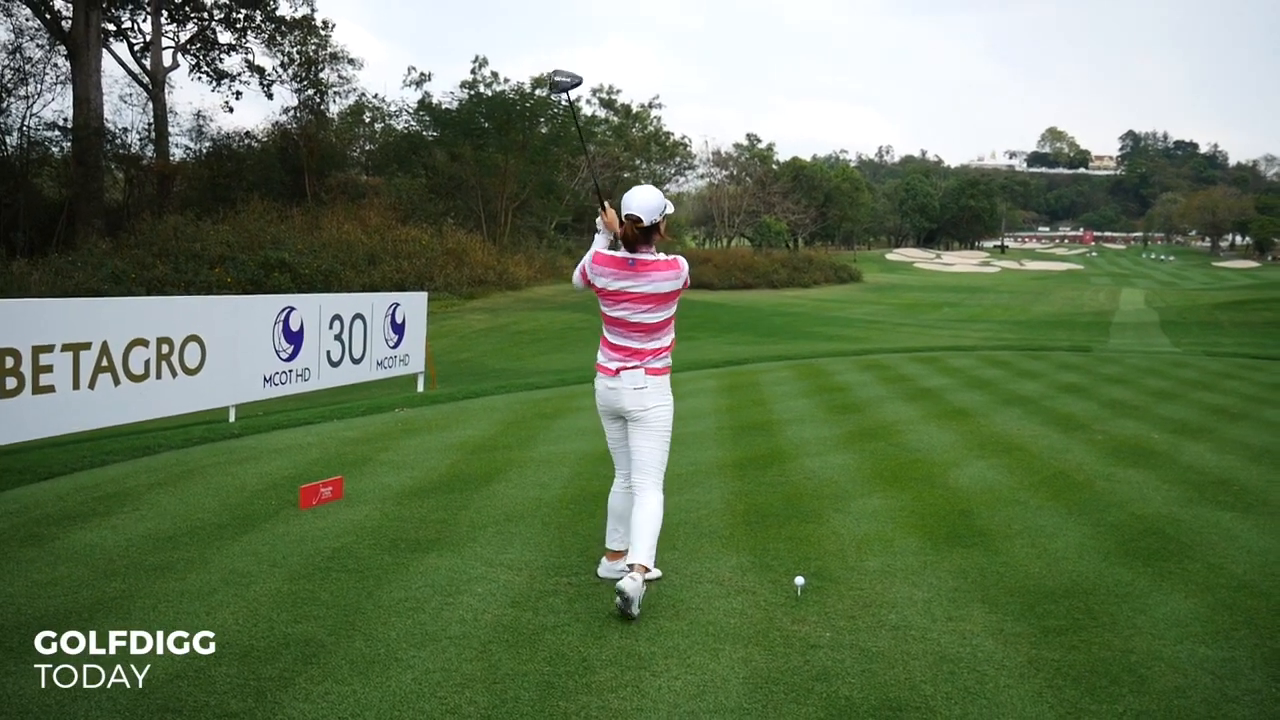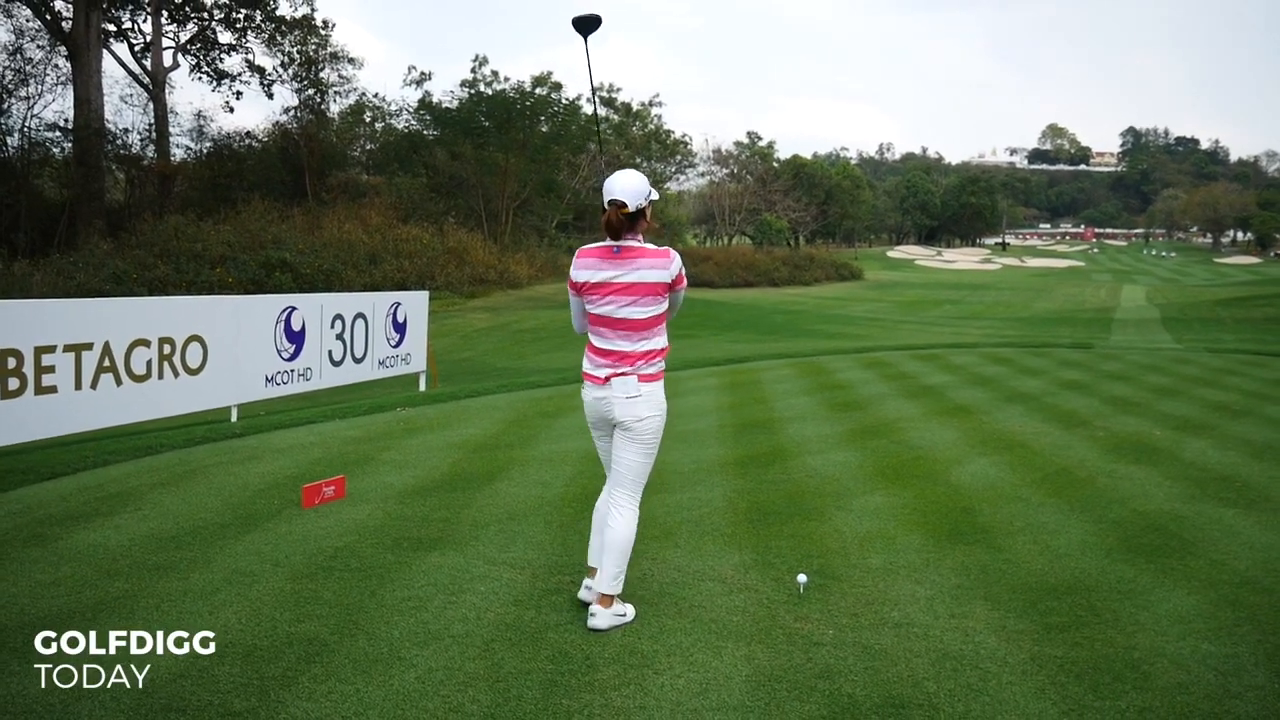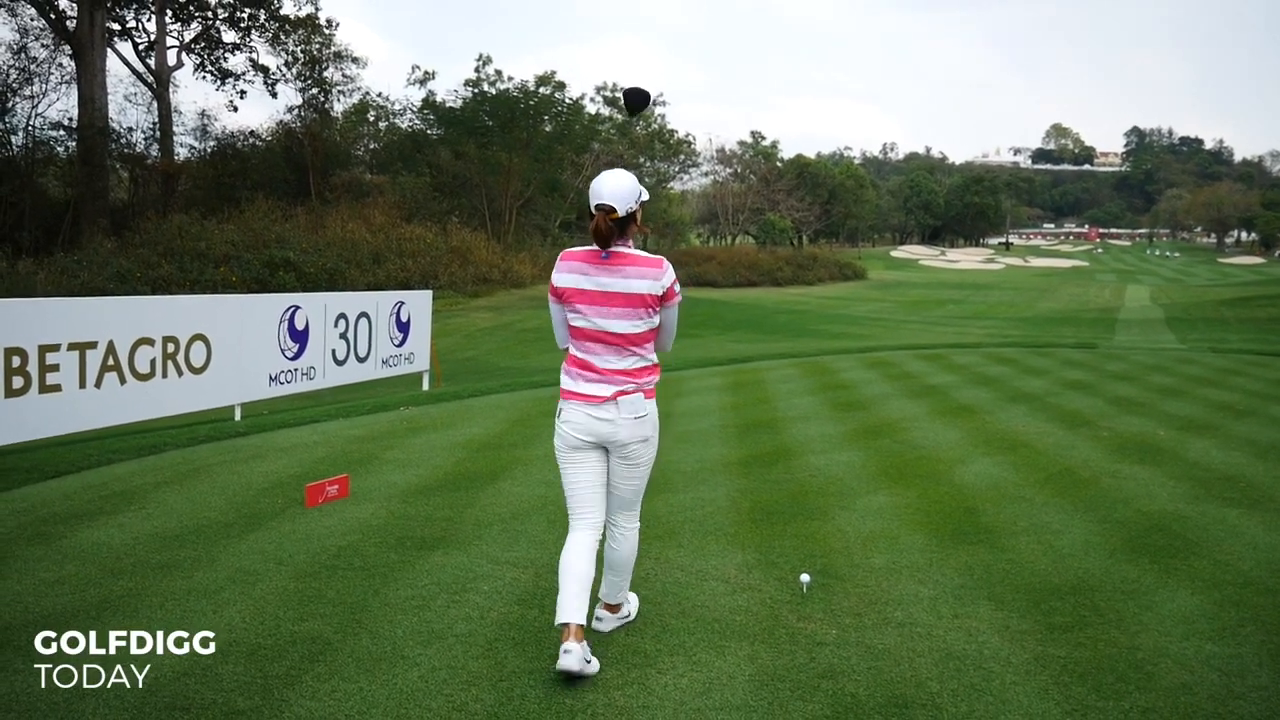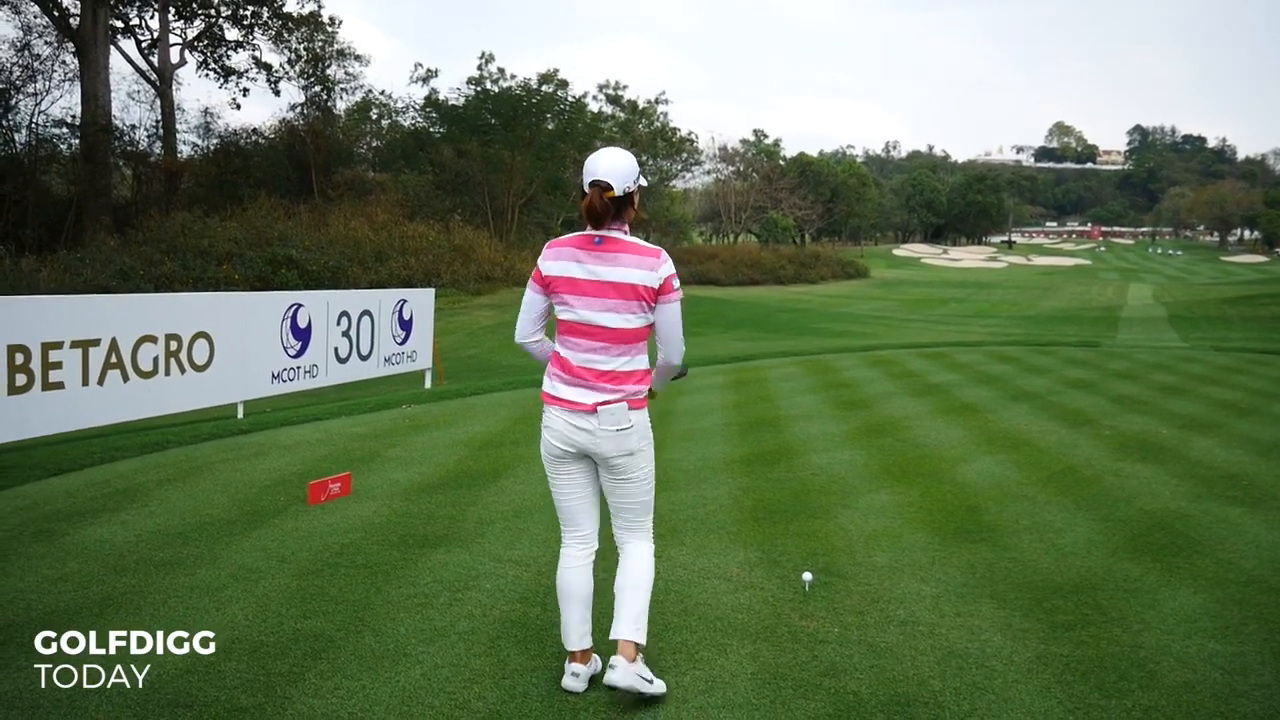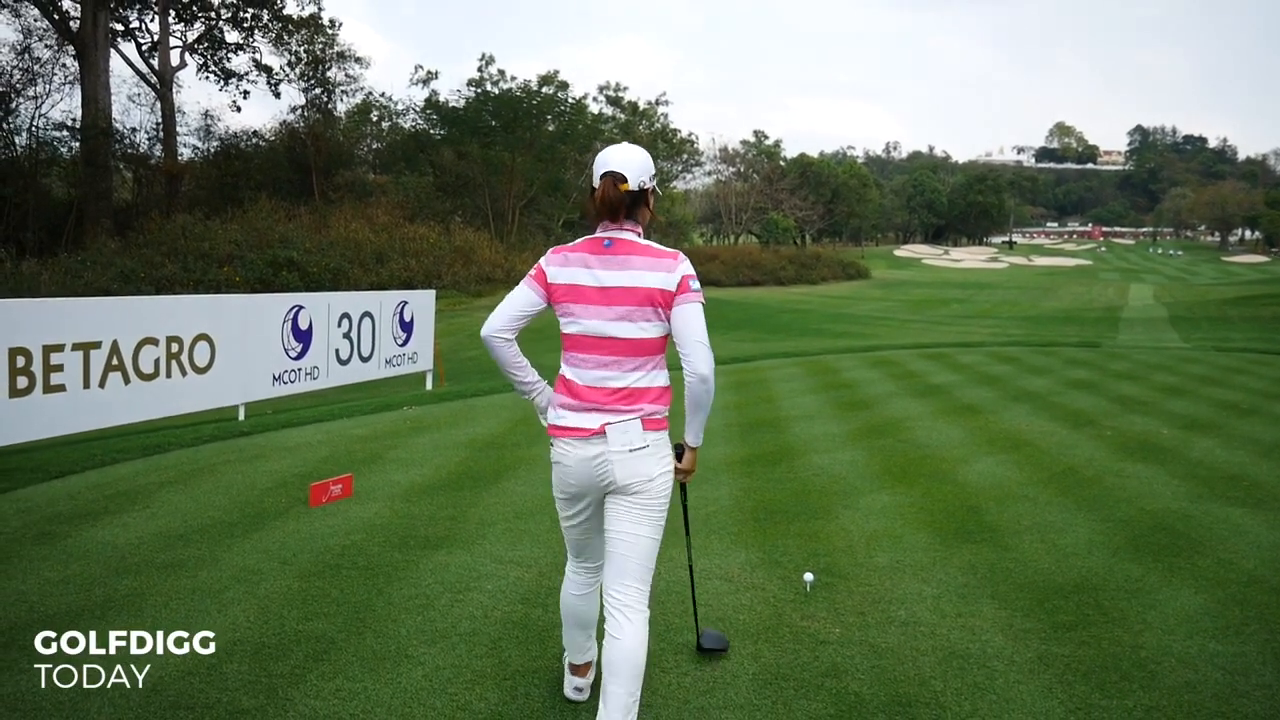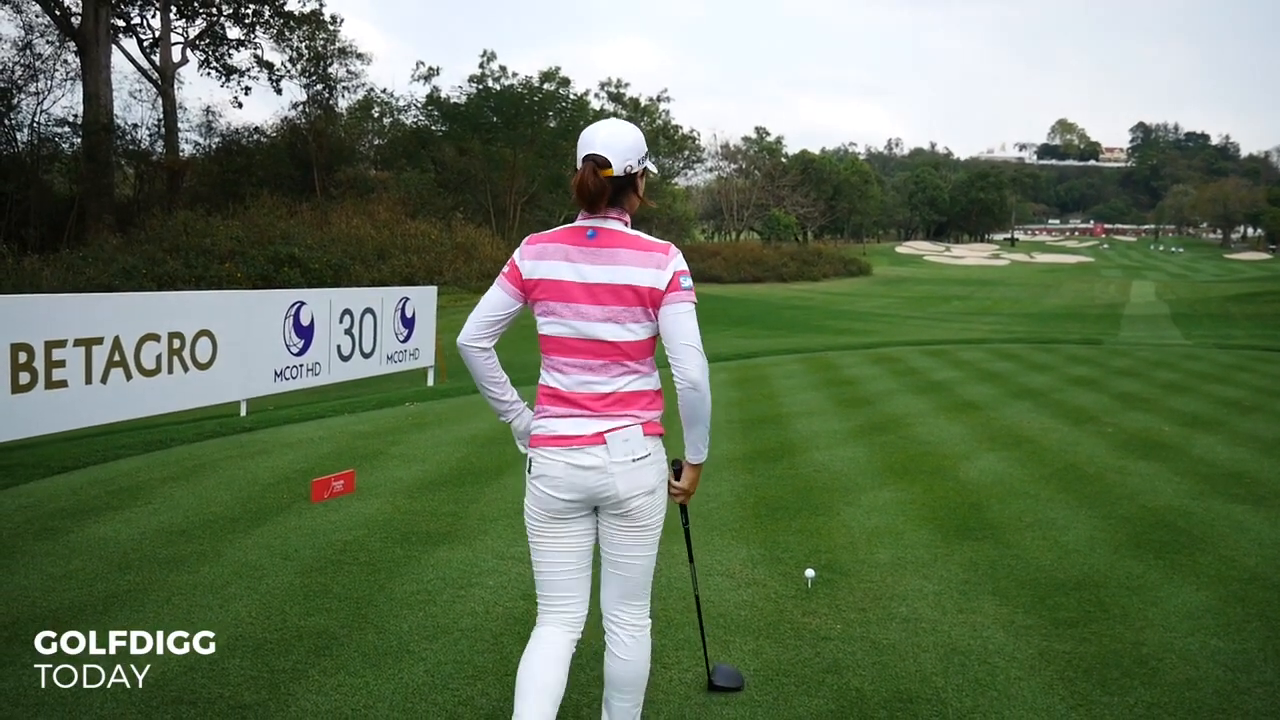
dt=0.4s
person 1, frame 1
left shoulder: (599, 263)
right shoulder: (678, 269)
left elbow: (577, 281)
left wrist: (605, 235)
right wrist: (617, 232)
left hip: (608, 386)
right hip: (649, 391)
left knee: (626, 476)
right knee: (649, 487)
left ankle: (616, 557)
right ankle: (634, 572)
person 1, frame 2
left shoulder: (583, 260)
right shoulder: (667, 261)
left hip: (596, 391)
right hip: (641, 395)
left knee: (615, 485)
right knee: (626, 499)
left ankle: (595, 574)
right ankle: (605, 602)
person 1, frame 3
left shoulder: (566, 265)
right shoulder: (658, 271)
left elbow: (564, 338)
right elbow: (664, 341)
left hip: (577, 413)
right hip: (634, 414)
left knee: (584, 524)
right knee: (624, 518)
left ankle: (572, 637)
right ankle: (612, 605)
person 1, frame 4
left shoulder: (555, 253)
right shoulder: (655, 263)
left elbow: (526, 336)
right elbow: (673, 353)
right wrist: (653, 383)
left hip: (562, 419)
right hip: (622, 422)
left knee: (578, 540)
right knee: (636, 536)
left ankle: (578, 658)
right ankle: (628, 656)
person 1, frame 5
left shoulder: (560, 261)
right shoulder: (671, 266)
left elbow: (495, 331)
right elbow: (699, 369)
left wrist: (544, 400)
right wrist: (692, 443)
left hip: (572, 448)
right hip: (639, 450)
left knee: (583, 565)
right knee: (627, 600)
left ankle: (579, 670)
person 1, frame 6
left shoulder: (536, 252)
right shoulder: (661, 259)
left elbow: (472, 341)
right elbow: (692, 375)
left wrist: (521, 422)
right wrist: (694, 461)
left hip: (556, 460)
right hip: (633, 460)
left knee: (557, 620)
right knee: (628, 616)
